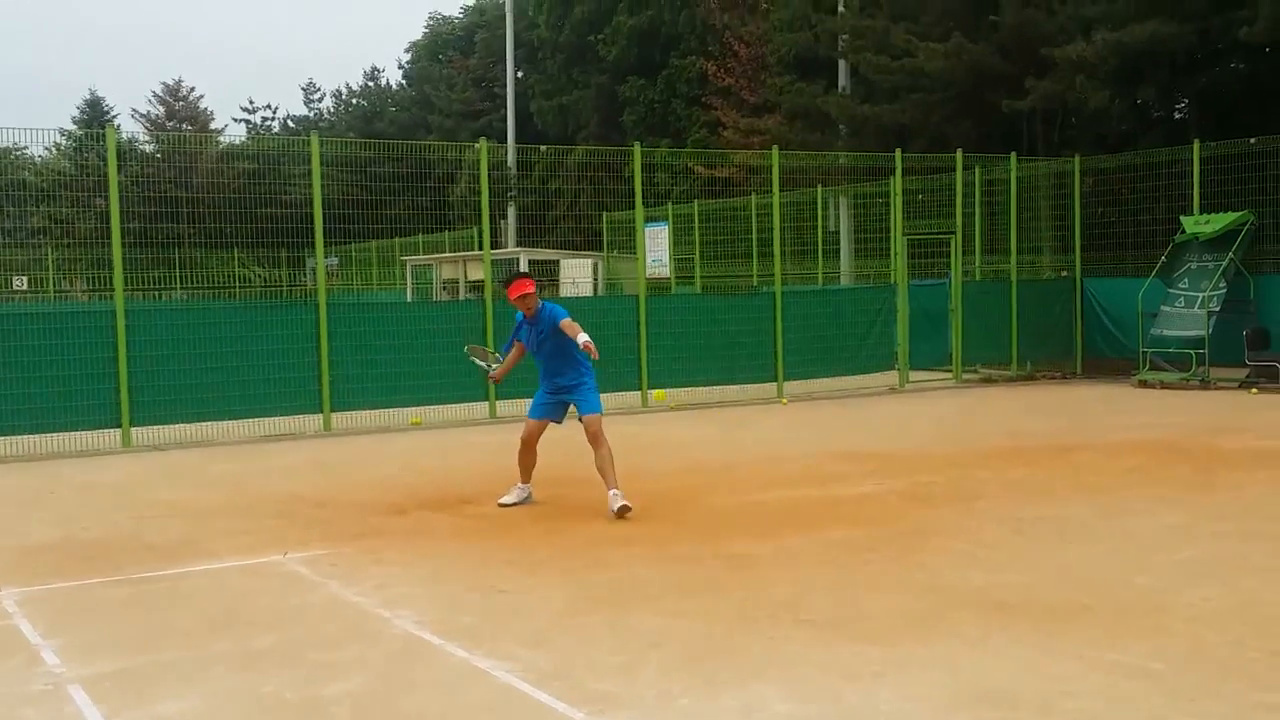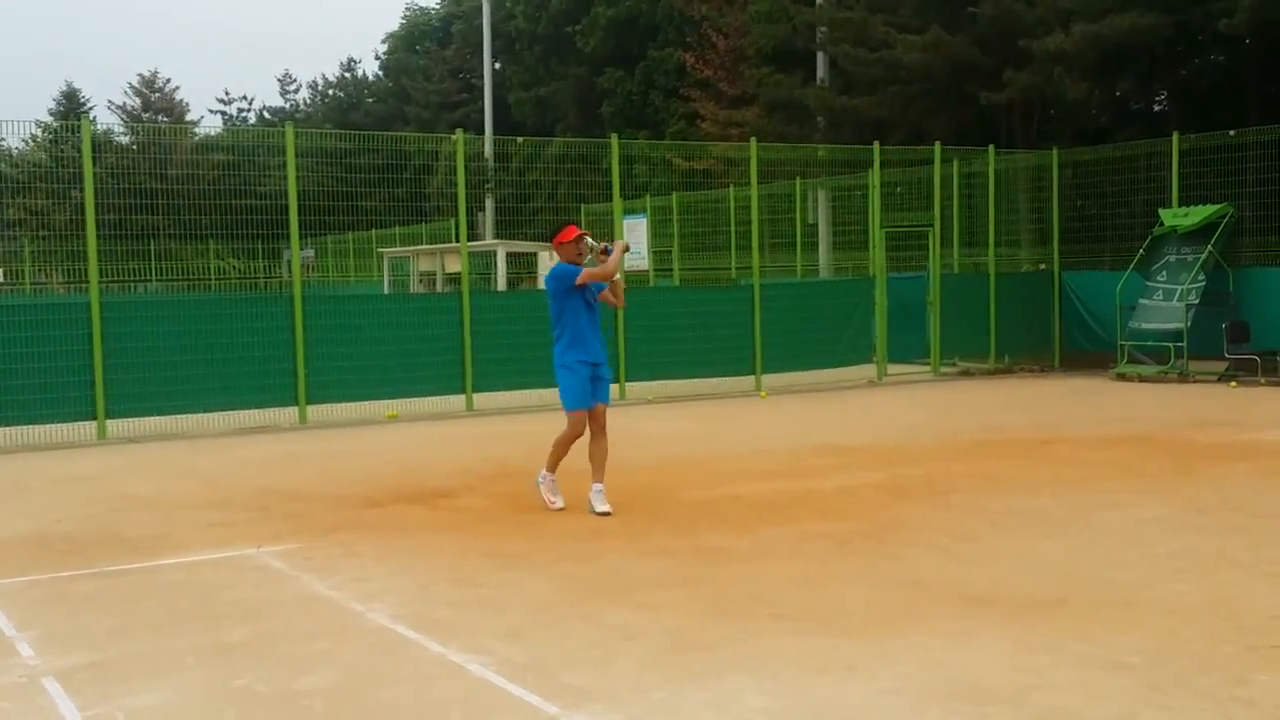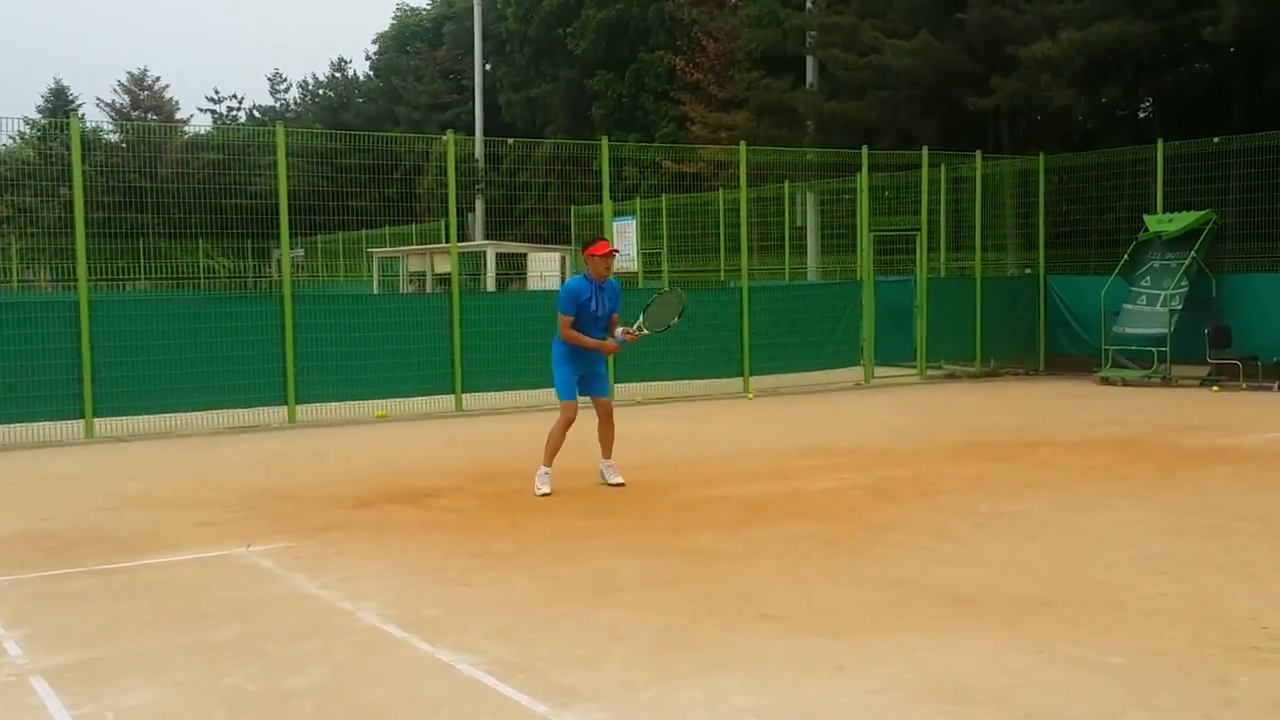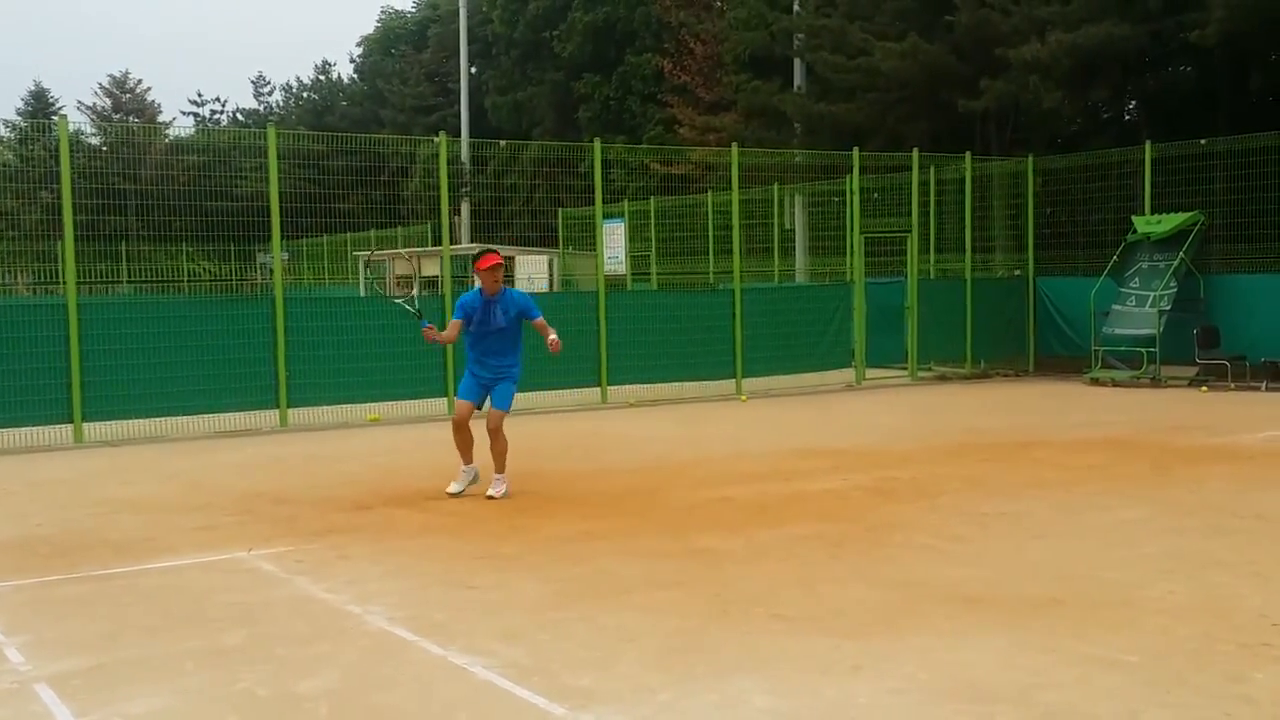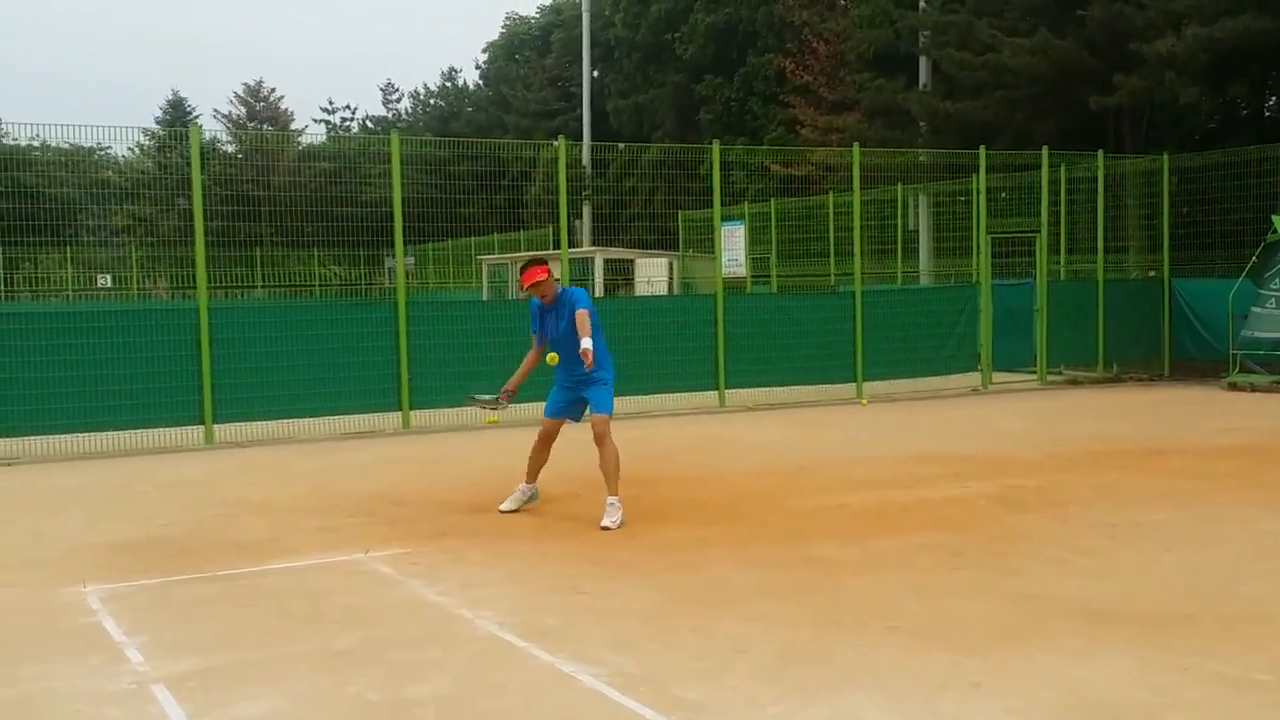
dt=1s
person 1, frame 1
left shoulder: (553, 312)
right shoulder: (521, 320)
left elbow: (570, 326)
right elbow: (519, 348)
left wrist: (582, 339)
right wrist: (499, 372)
left hip: (581, 382)
right hip: (551, 386)
left knee: (595, 432)
right knee: (528, 437)
left ankle: (615, 495)
right ankle: (523, 488)
person 1, frame 2
left shoulder: (586, 279)
right shoulder: (559, 273)
left elbow: (618, 301)
right elbow: (606, 272)
left wrist: (609, 265)
right wrist: (619, 248)
left hip: (596, 359)
right hip: (572, 361)
left knee: (598, 424)
right knee: (577, 427)
left ankle: (597, 491)
right ankle: (548, 476)
person 1, frame 3
left shoulder: (613, 287)
right shoulder: (573, 288)
left elbow: (612, 324)
right elbow: (564, 332)
left wrist: (622, 333)
right wrist: (600, 345)
left hip: (595, 359)
right hip: (567, 359)
left knee: (606, 412)
right knee: (568, 416)
left ankle: (607, 466)
right ankle: (544, 472)
person 1, frame 4
left shoulder: (520, 299)
right shoulder: (466, 301)
left elbow: (543, 327)
right elbow: (452, 334)
left wrist: (552, 337)
right wrist: (437, 335)
left hip: (506, 373)
right hip: (476, 371)
left knee: (494, 426)
right knee: (459, 419)
left ankle: (500, 478)
right ankle: (468, 470)
person 1, frame 5
left shoulder: (576, 295)
right shoulder: (537, 308)
left elbow: (583, 320)
right elbow: (537, 350)
left wrist: (586, 344)
right wrist: (514, 383)
left hip: (597, 376)
right hip: (566, 380)
left knee: (601, 432)
right knee: (545, 435)
left ankle: (613, 504)
right ankle: (528, 489)
